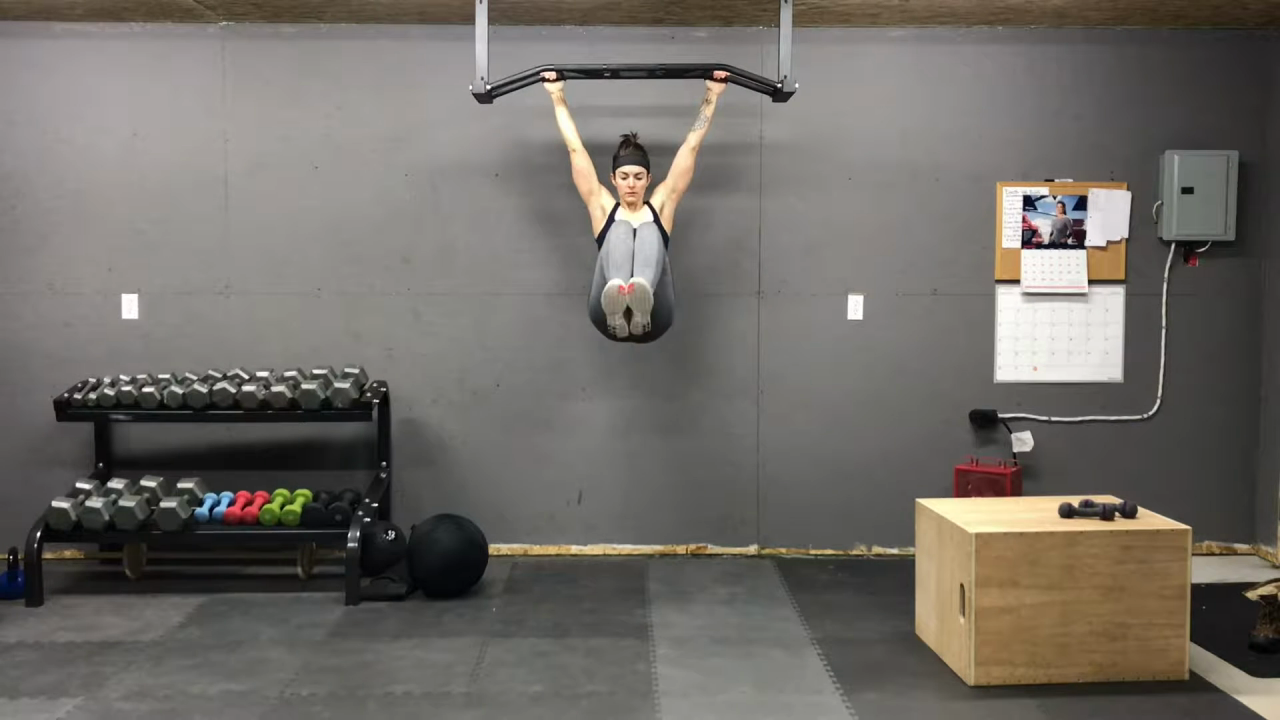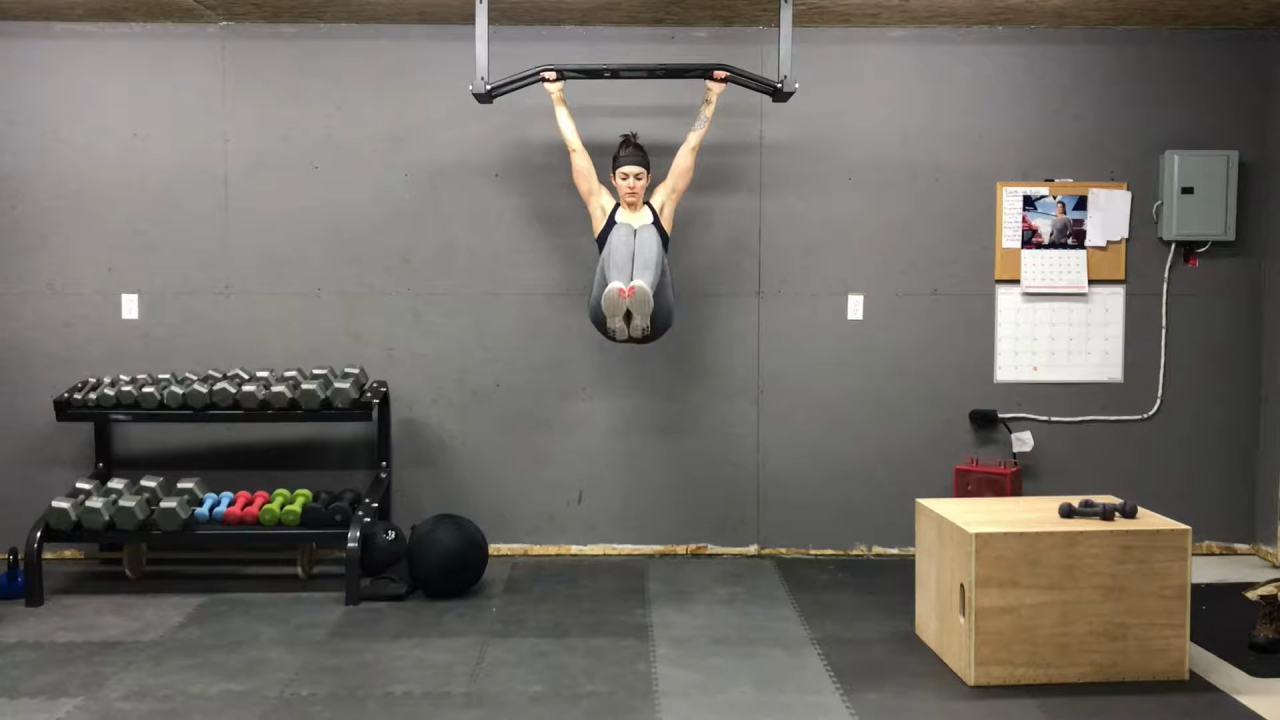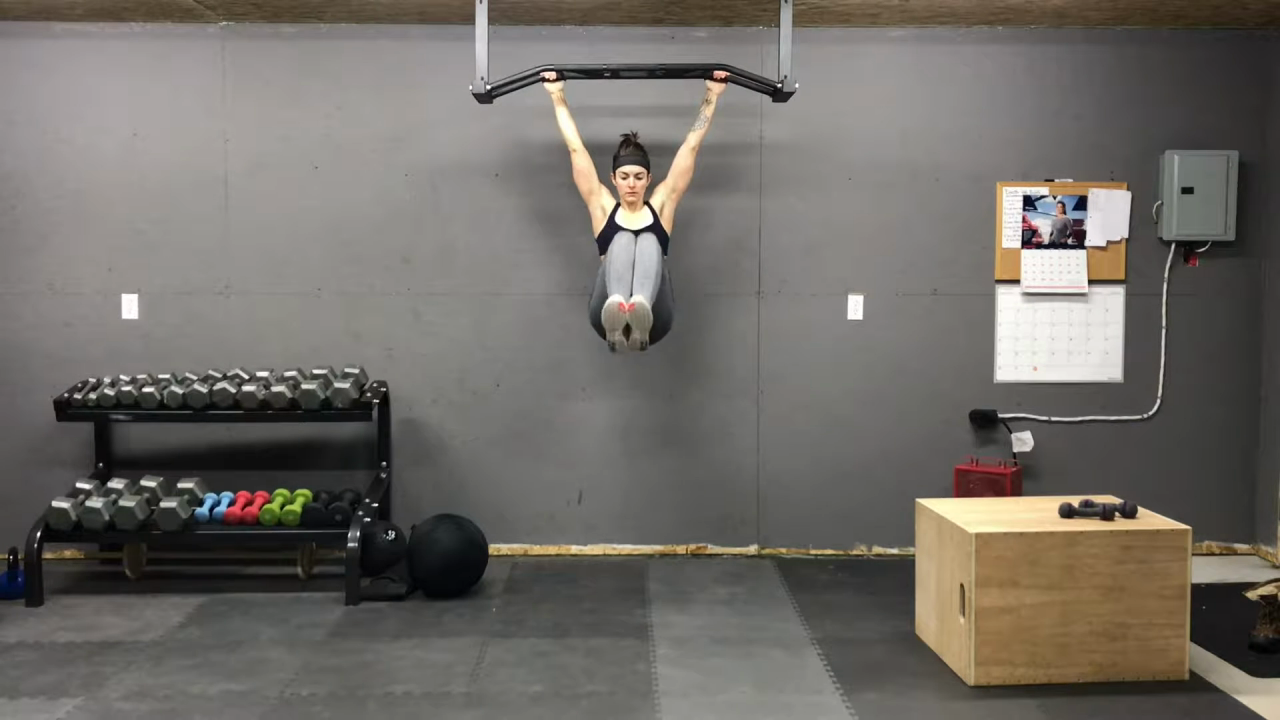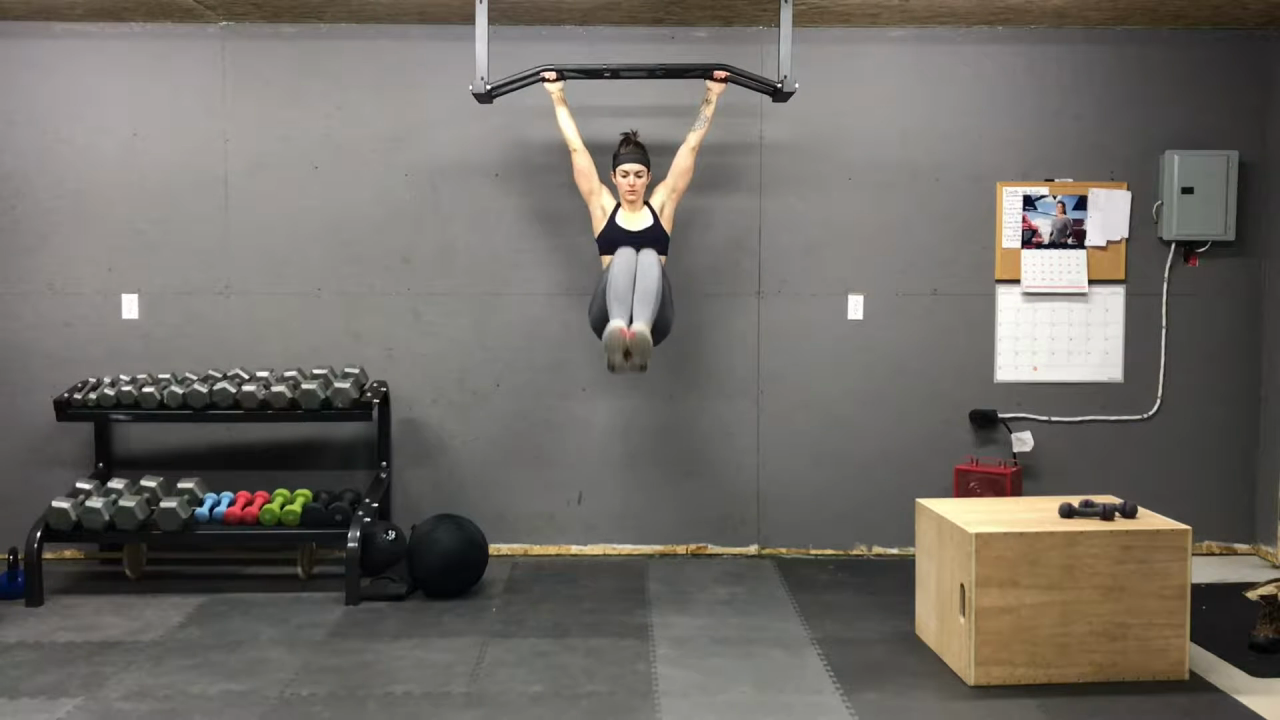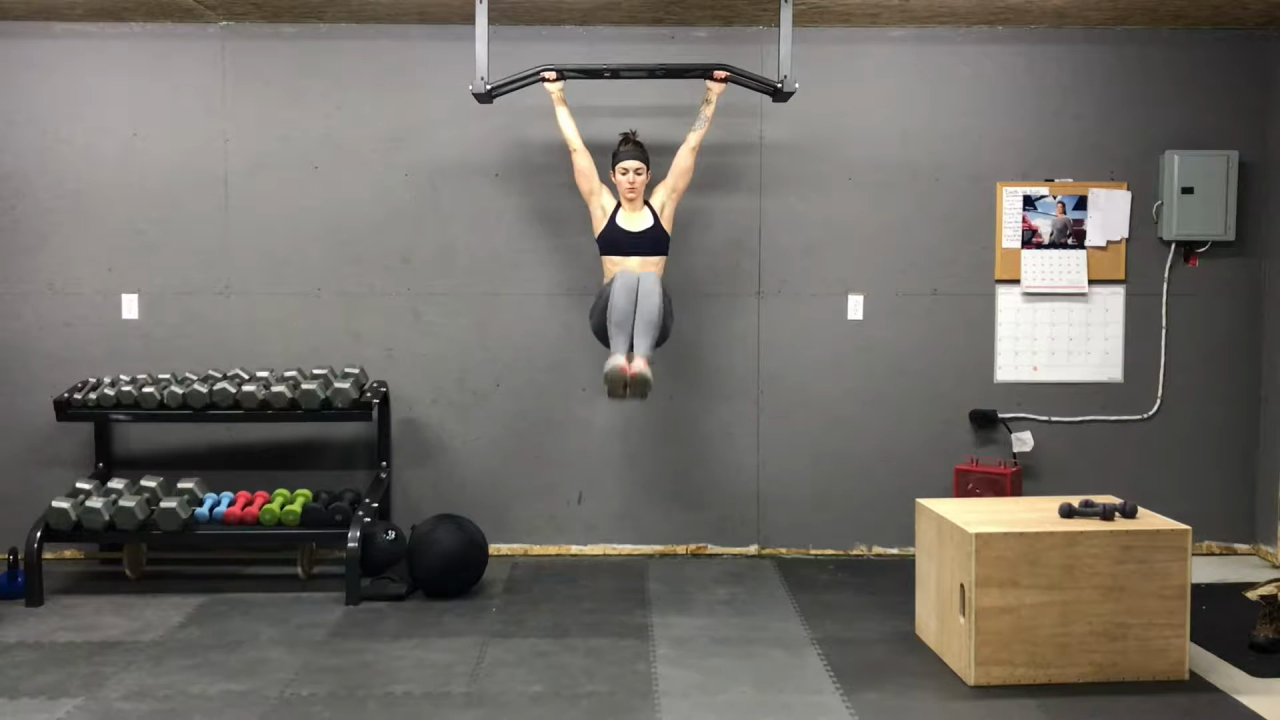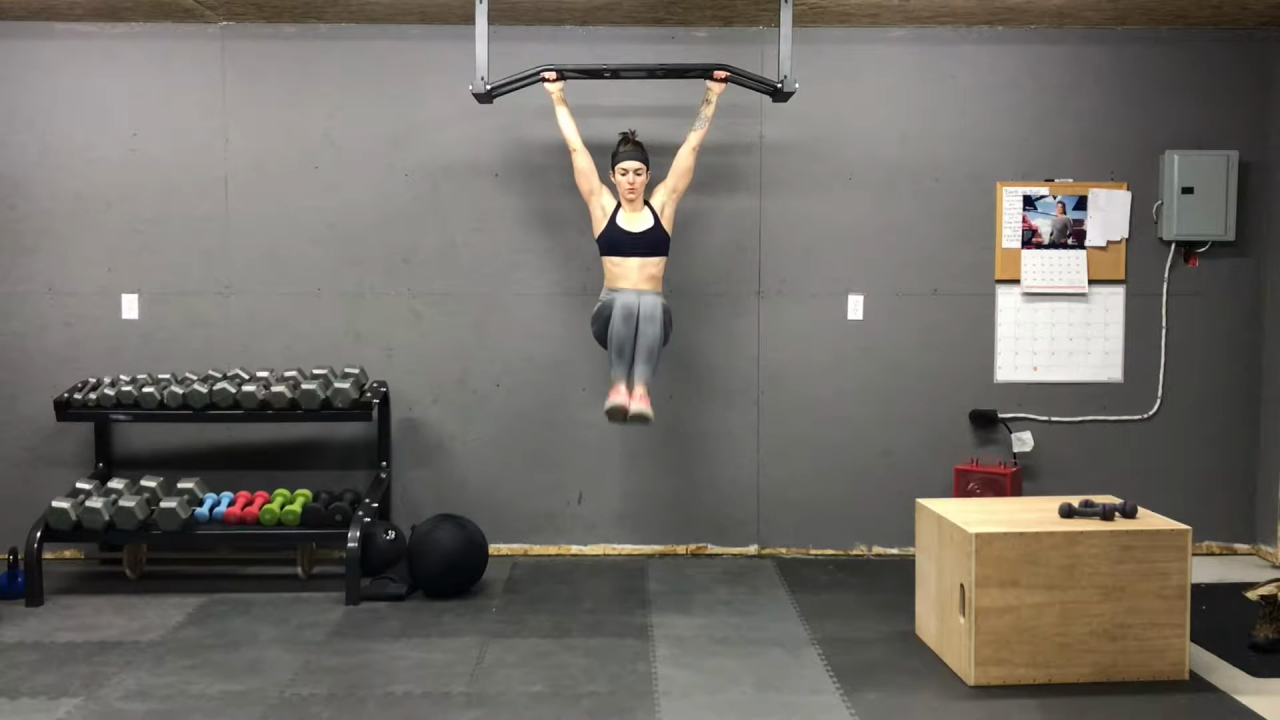
dt=0.1s
person 1, frame 1
left shoulder: (661, 205)
right shoulder: (602, 206)
left elbow: (691, 146)
right elbow: (575, 148)
left wrist: (711, 95)
right wrist: (557, 96)
left hip: (655, 316)
right hip: (606, 314)
left knee: (648, 230)
right knee: (621, 230)
left ankle: (642, 301)
right ankle: (617, 302)
person 1, frame 2
left shoulder: (662, 205)
right shoulder: (603, 207)
left elbow: (690, 147)
right elbow: (575, 148)
left wrist: (711, 96)
right wrist: (557, 97)
left hip: (655, 315)
right hip: (605, 312)
left knee: (648, 234)
right knee: (621, 234)
left ankle: (641, 300)
right ankle: (618, 300)
person 1, frame 3
left shoulder: (662, 205)
right shoulder: (602, 207)
left elbow: (691, 147)
right elbow: (576, 148)
left wrist: (711, 96)
right wrist: (557, 97)
left hip: (655, 319)
right hip: (605, 314)
left knee: (648, 243)
right knee: (623, 242)
left ankle: (641, 315)
right ankle: (618, 314)
person 1, frame 4
left shoulder: (662, 203)
right shoulder: (602, 205)
left elbow: (691, 146)
right elbow: (576, 148)
left wrist: (711, 96)
right wrist: (558, 97)
left hip: (651, 304)
right hip: (612, 297)
left knee: (649, 260)
right knee: (624, 258)
left ankle: (641, 334)
right ankle: (618, 332)
person 1, frame 5
left shoulder: (662, 203)
right shoulder: (602, 205)
left elbow: (691, 146)
right elbow: (576, 149)
left wrist: (711, 96)
right wrist: (557, 96)
left hip: (653, 318)
right hip: (609, 314)
left knee: (651, 282)
right knee: (625, 280)
left ankle: (640, 363)
right ankle: (618, 362)
person 1, frame 6
left shoulder: (662, 203)
right shoulder: (602, 204)
left elbow: (691, 147)
right elbow: (576, 148)
left wrist: (711, 96)
right wrist: (558, 97)
left hip: (651, 304)
right hip: (611, 309)
left knee: (652, 308)
right knee: (627, 305)
left ankle: (640, 391)
right ankle: (618, 387)
